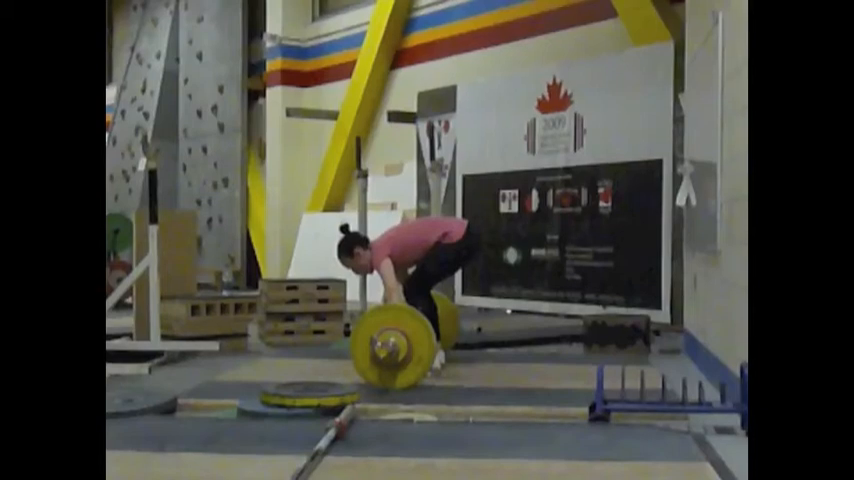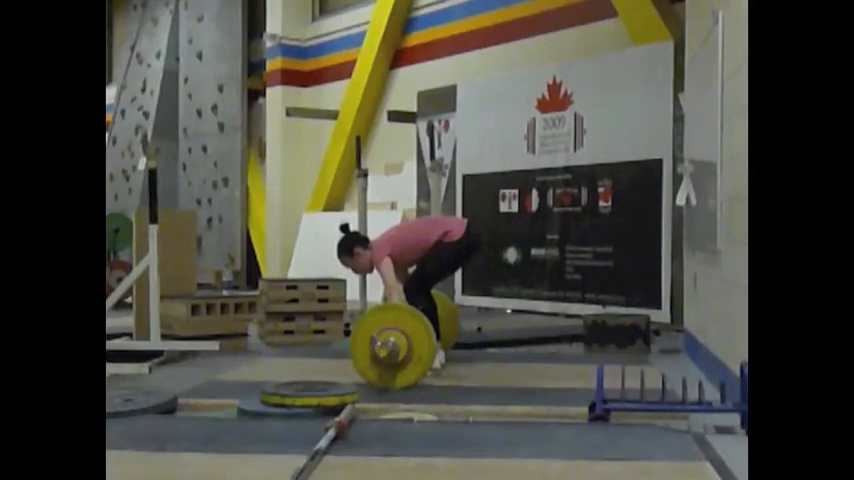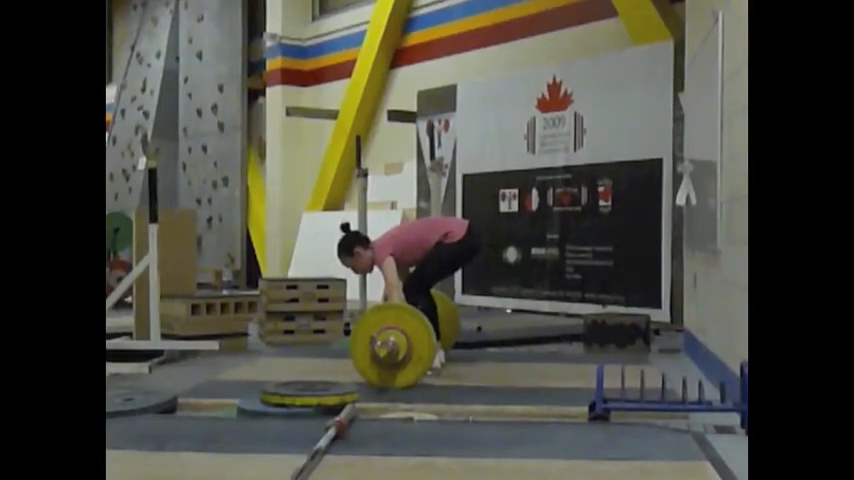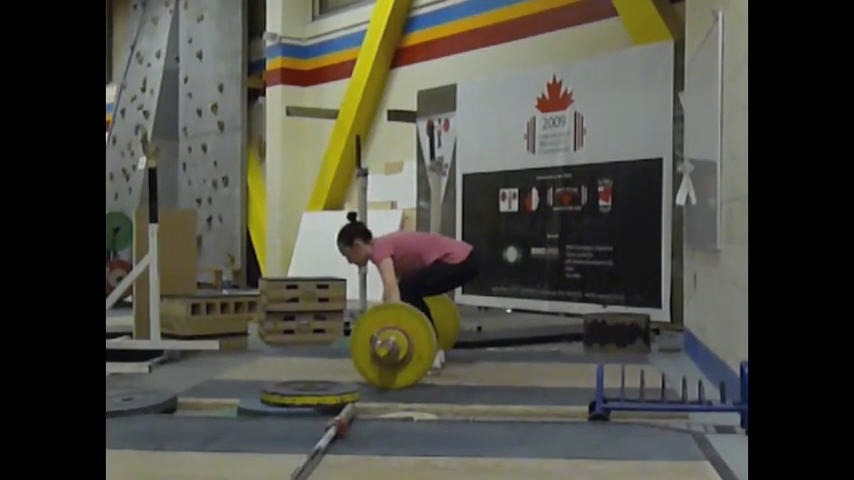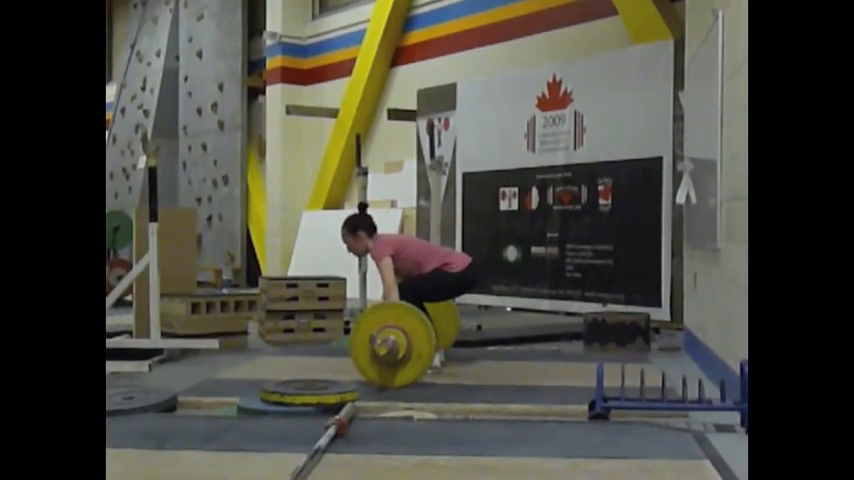
dt=0.4s
person 1, frame 1
left shoulder: (378, 252)
right shoulder: (388, 250)
left elbow: (392, 291)
right elbow: (400, 286)
left hip: (456, 239)
right hip: (462, 236)
left knee: (414, 290)
right knee: (418, 289)
person 1, frame 2
left shoulder: (378, 251)
right shoulder: (388, 250)
left elbow: (392, 291)
right elbow: (401, 285)
left hip: (456, 238)
right hip: (462, 235)
left knee: (415, 289)
right knee: (418, 289)
person 1, frame 3
left shoulder: (380, 250)
right shoulder: (389, 248)
left elbow: (394, 289)
right elbow: (401, 285)
left hip: (458, 239)
right hip: (463, 235)
left knee: (414, 289)
right knee: (418, 288)
person 1, frame 4
left shoulder: (379, 249)
right shoulder: (387, 246)
left elbow: (392, 291)
right elbow: (398, 286)
left hip: (459, 261)
right hip: (462, 259)
left knee: (406, 292)
right knee: (410, 292)
person 1, frame 5
left shoulder: (379, 247)
right shoulder: (388, 243)
left elbow: (391, 290)
right elbow: (400, 283)
left hip: (457, 272)
right hip: (460, 268)
left knee: (404, 295)
right knee: (409, 295)
